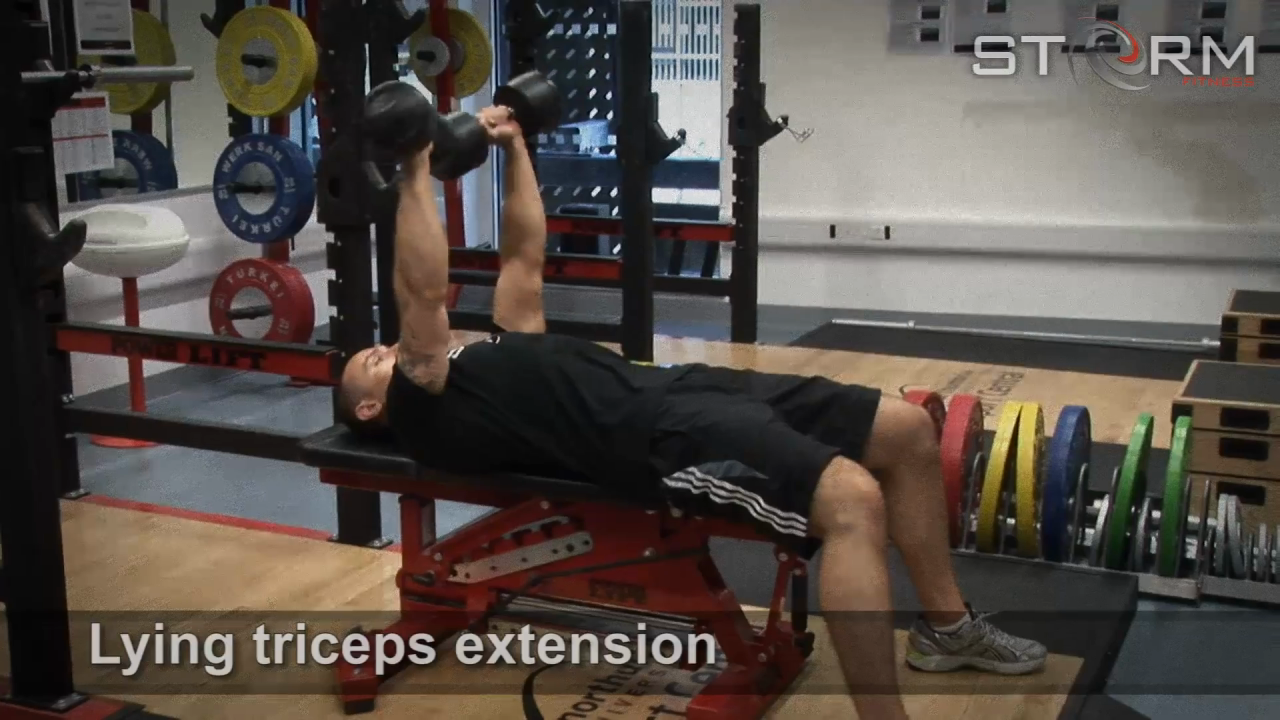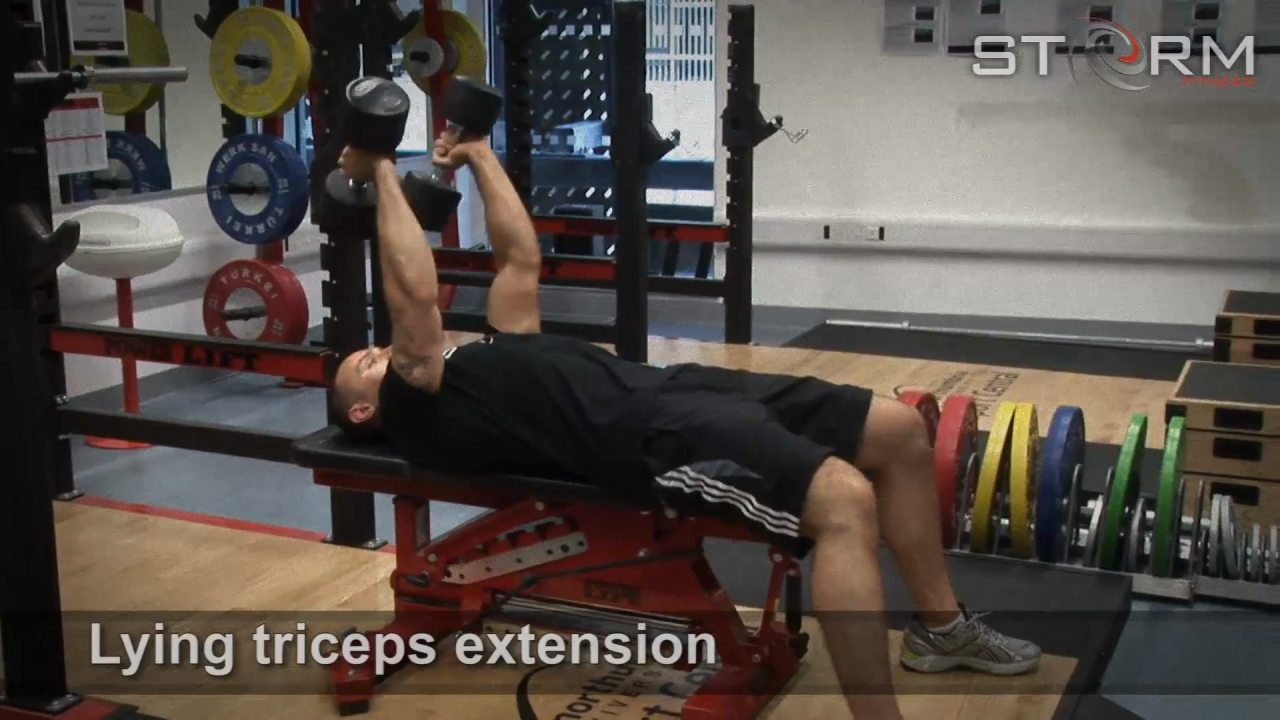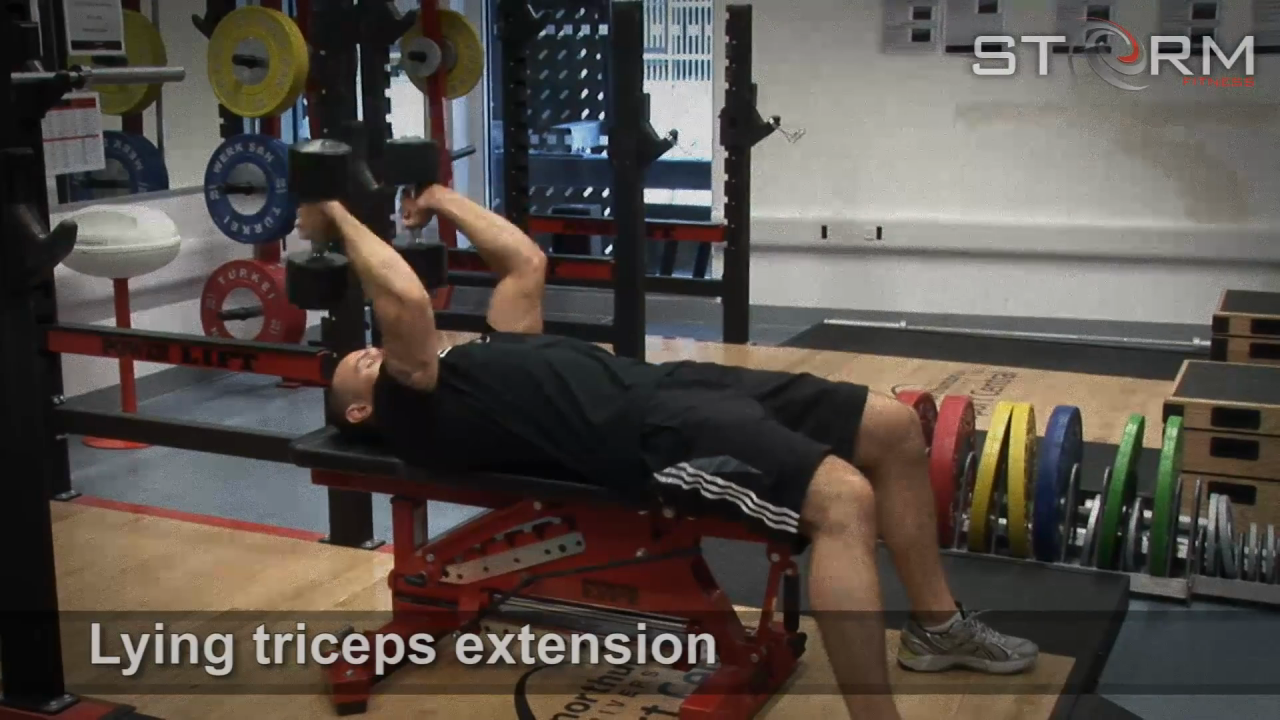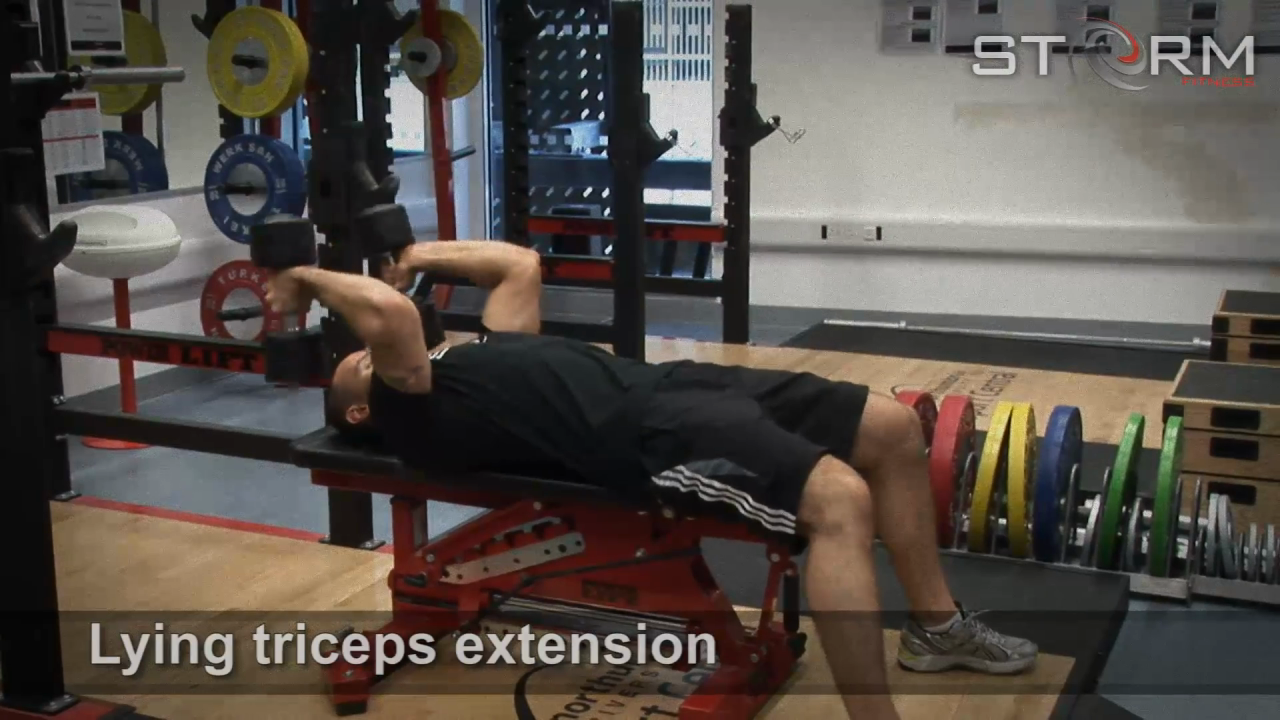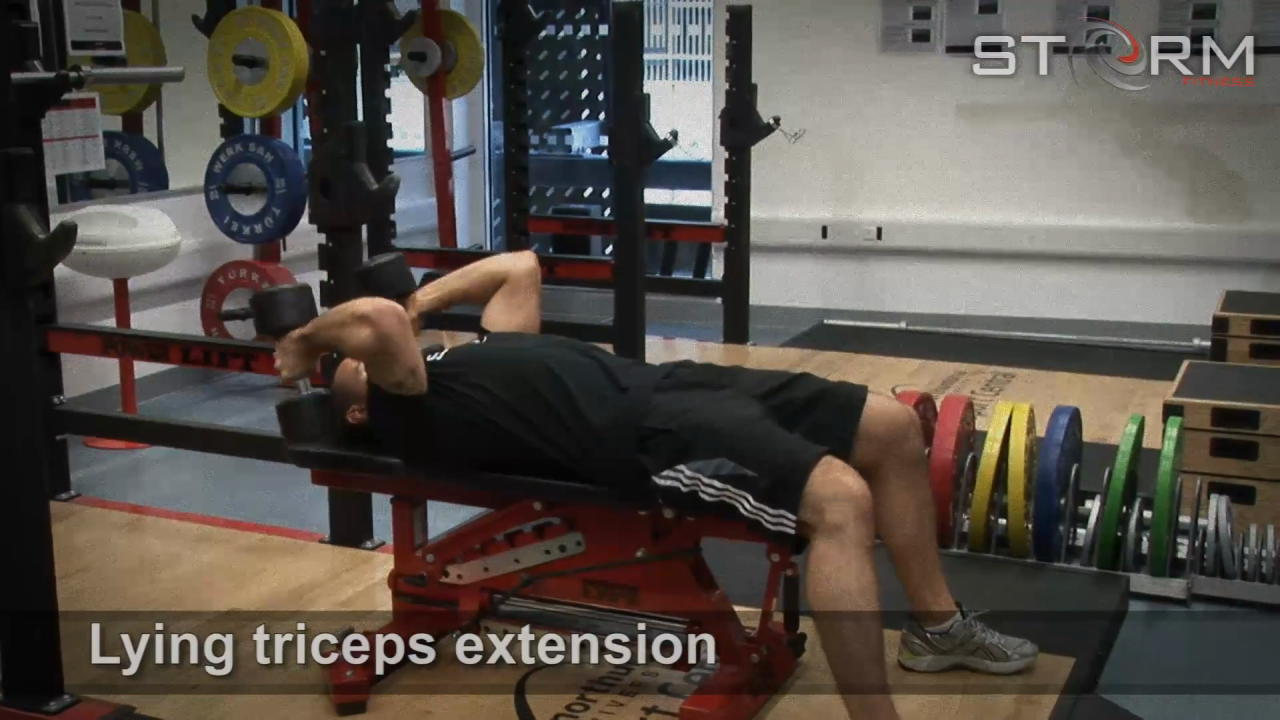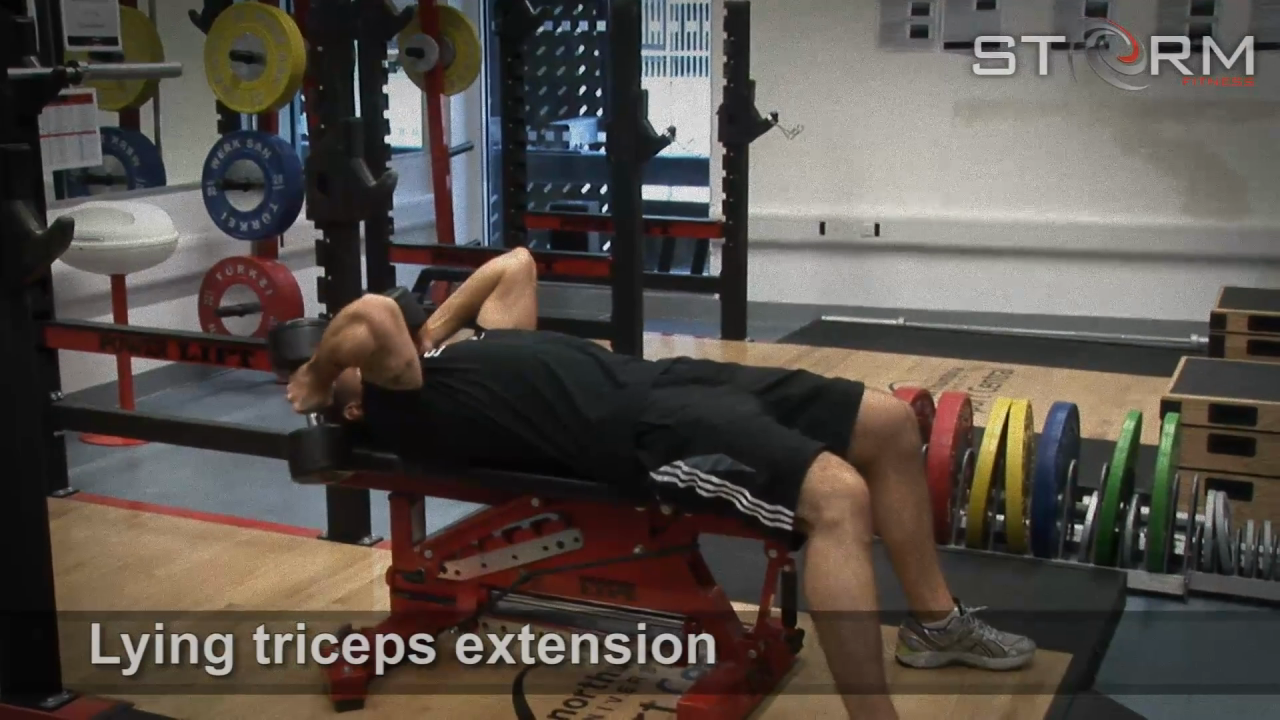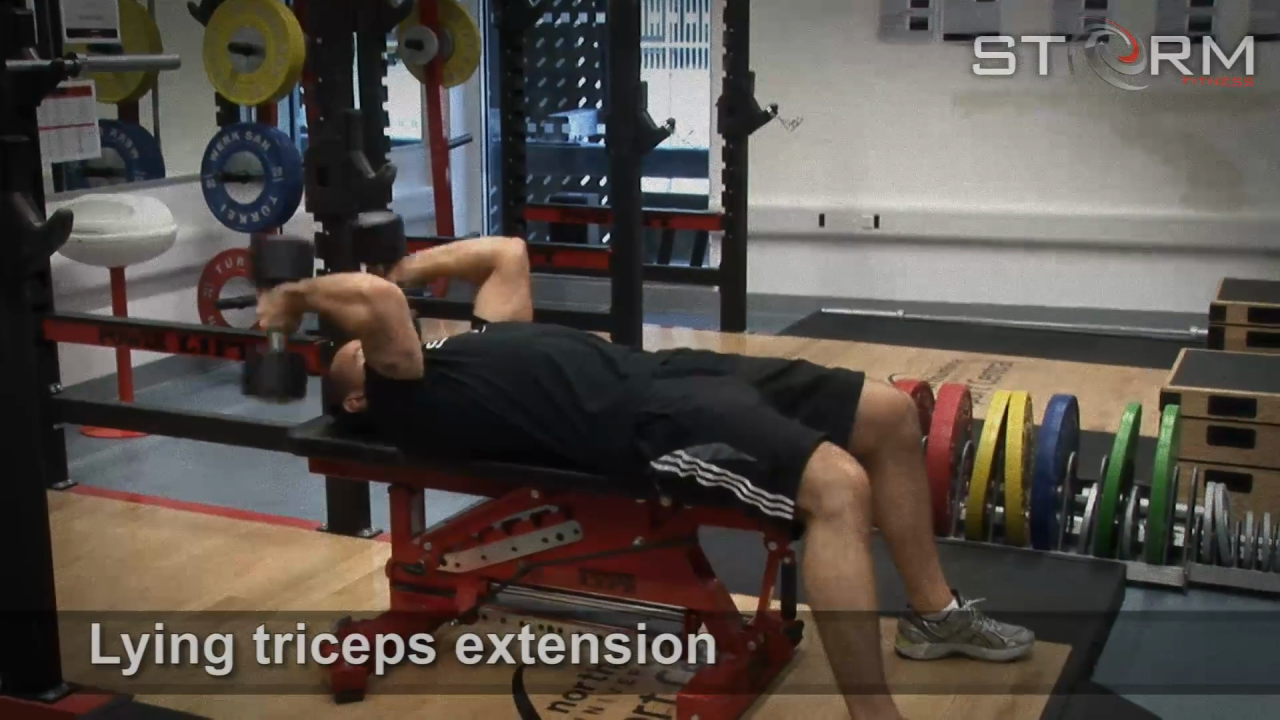
dt=0.5s
person 1, frame 1
left shoulder: (487, 356)
right shoulder: (429, 413)
left elbow: (524, 259)
right elbow: (423, 294)
left wrist: (515, 145)
right wrist: (417, 168)
left hip: (680, 388)
right hip: (657, 436)
left knee: (908, 431)
right knee: (853, 501)
left ankle: (947, 625)
person 1, frame 2
left shoulder: (478, 360)
right shoulder: (423, 414)
left elbow: (521, 261)
right elbow: (415, 295)
left wrist: (480, 157)
right wrist: (382, 174)
left hip: (673, 384)
right hip: (652, 435)
left knee: (899, 430)
right knee: (845, 500)
left ankle: (941, 624)
person 1, frame 3
left shoulder: (474, 358)
right shoulder: (416, 416)
left elbow: (527, 263)
right elbow: (408, 303)
left wrist: (441, 199)
right wrist: (337, 219)
left hip: (670, 384)
right hip: (647, 434)
left knee: (896, 429)
right knee: (844, 501)
left ankle: (937, 625)
person 1, frame 4
left shoulder: (466, 359)
right shoulder: (414, 415)
left elbow: (522, 265)
right elbow: (390, 313)
left wrist: (422, 252)
right wrist: (310, 279)
left hip: (666, 383)
right hip: (645, 435)
left knee: (894, 428)
right knee: (842, 501)
left ankle: (936, 624)
person 1, frame 5
left shoulder: (462, 360)
right shoulder: (409, 412)
left elbow: (521, 267)
right elbow: (378, 321)
left wrist: (425, 298)
right wrist: (306, 342)
left hip: (666, 384)
right hip: (643, 435)
left knee: (894, 428)
right knee: (841, 500)
left ankle: (937, 625)
person 1, frame 6
left shoulder: (457, 356)
right shoulder: (405, 408)
left elbow: (517, 265)
right elbow: (375, 315)
left wrist: (435, 330)
right wrist: (315, 373)
left hip: (660, 381)
right hip: (641, 430)
left knee: (890, 424)
right knee: (837, 497)
left ankle: (936, 621)
person 1, frame 7
left shoulder: (463, 347)
right shoulder: (409, 400)
left elbow: (510, 253)
right elbow: (377, 299)
left wrist: (405, 259)
right wrist: (291, 296)
left hip: (666, 373)
right hip: (642, 422)
left knee: (891, 415)
right knee: (839, 486)
left ankle: (935, 614)
